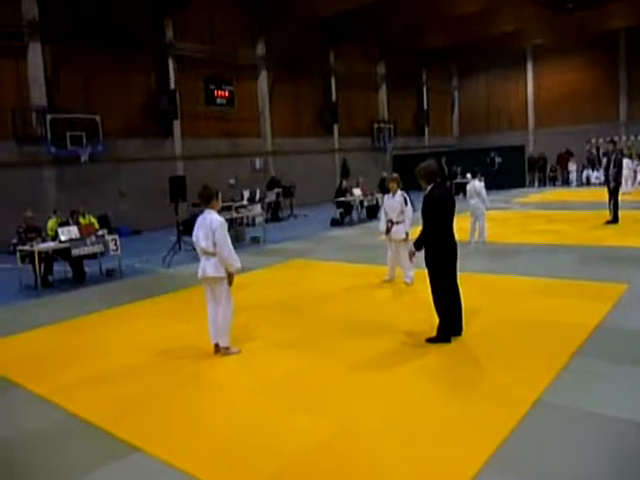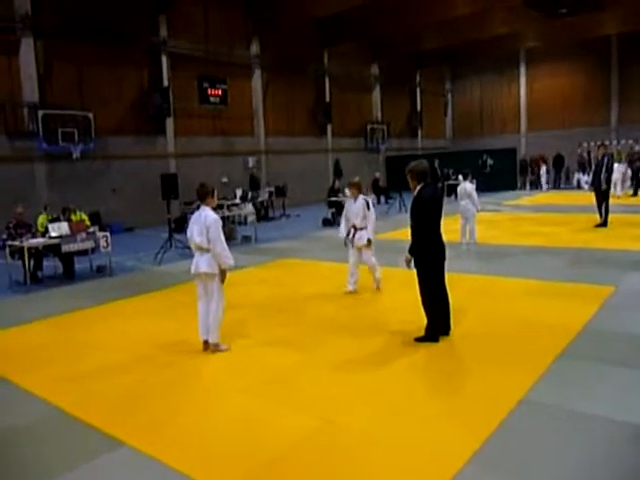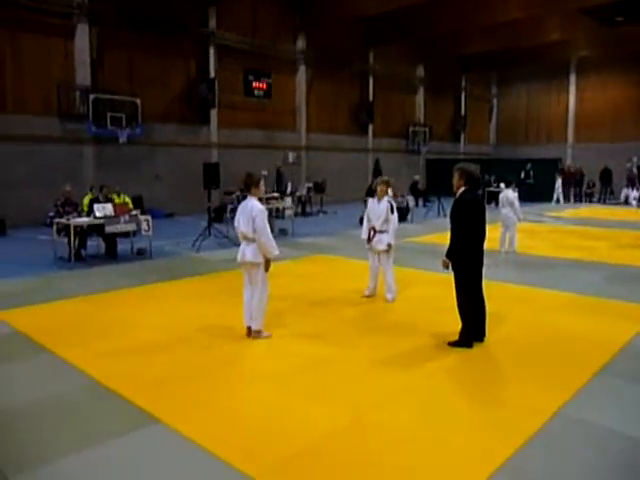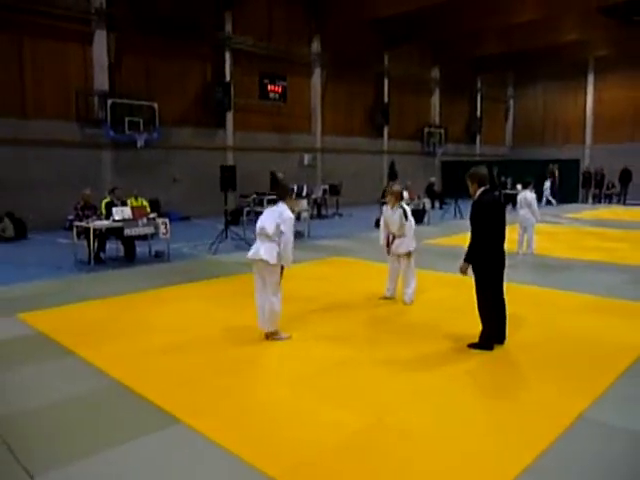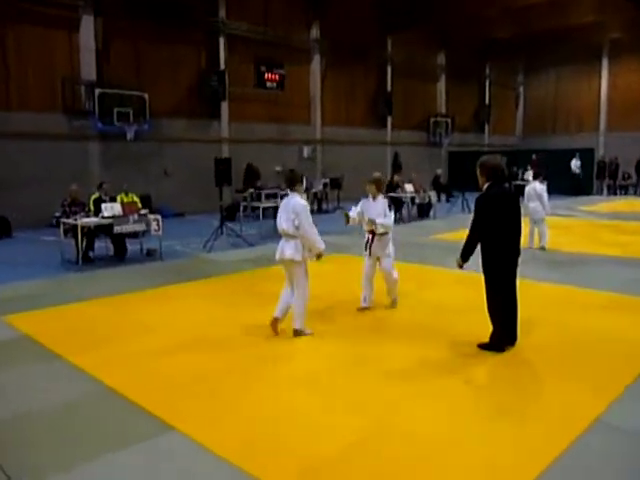
dt=1s
person 1, frame 1
left shoulder: (432, 197)
right shoulder: (446, 192)
left elbow: (429, 228)
left wrist: (416, 247)
left hip: (437, 251)
right hip: (449, 246)
left knee: (440, 292)
right knee: (451, 288)
left ankle: (445, 333)
right ankle: (455, 327)
person 1, frame 2
left shoulder: (422, 198)
right shoulder: (434, 191)
left elbow: (420, 230)
left wrist: (411, 253)
left hip: (426, 252)
right hip: (436, 248)
left knee: (429, 292)
right knee: (439, 288)
left ankle: (433, 332)
right ankle: (444, 327)
person 1, frame 3
left shoulder: (462, 201)
right shoulder: (477, 198)
left elbow: (458, 233)
left wrist: (449, 256)
left hip: (464, 256)
right hip: (476, 253)
left knee: (465, 296)
right knee: (475, 293)
left ankle: (467, 337)
right ankle: (478, 333)
person 1, frame 4
left shoulder: (480, 203)
right shoulder: (495, 199)
left elbow: (477, 236)
left wrist: (467, 260)
left hip: (485, 259)
right hip: (497, 256)
left knee: (485, 299)
right knee: (496, 295)
left ankle: (487, 339)
right ankle: (498, 335)
person 1, frame 5
left shoulder: (485, 199)
right shoulder: (510, 194)
left elbow: (476, 231)
right elbow: (516, 225)
left wrist: (463, 256)
right wrist: (514, 247)
left hip: (495, 256)
right hip: (511, 253)
left knee: (496, 298)
right knee: (509, 294)
left ankle: (499, 341)
right ankle: (510, 337)
person 2, frame 1
left shoulder: (200, 221)
right shoulder: (218, 221)
right elbow: (224, 248)
right wrist: (231, 269)
left hip: (205, 267)
right hip: (218, 267)
left knee: (212, 306)
right knee: (224, 306)
left ankle: (217, 343)
right ankle: (224, 346)
person 2, frame 2
left shoulder: (195, 217)
right shoulder: (212, 218)
left elbow: (191, 240)
right elbow: (218, 245)
right wrist: (224, 266)
left hip: (199, 262)
right hip: (211, 263)
left knee: (203, 302)
right knee: (216, 303)
left ankle: (206, 340)
right ankle: (214, 342)
person 2, frame 3
left shoulder: (242, 206)
right shoulder: (258, 208)
right elbow: (263, 235)
right wrist: (269, 255)
left hip: (245, 251)
right hip: (257, 253)
left knee: (249, 290)
right knee: (260, 291)
left ankle: (249, 327)
right ankle: (256, 329)
person 2, frame 4
left shoulder: (269, 211)
right shoulder: (288, 215)
right elbow: (286, 242)
right wrist: (284, 264)
left hip: (257, 251)
right hip: (270, 253)
left knee: (261, 292)
right knee: (273, 294)
left ankle: (267, 328)
right ankle: (273, 331)
person 2, frame 5
left shoulder: (285, 203)
right shoulder: (301, 204)
right elbow: (308, 230)
right wrist: (318, 248)
left hip: (285, 246)
right hip: (297, 249)
left knee: (290, 287)
right knee: (301, 289)
left ankle: (277, 317)
right ankle: (298, 327)
person 3, frame 1
left shoulder: (403, 196)
right shoulder: (386, 197)
left elbow: (408, 214)
right elbow: (384, 213)
left wrist: (406, 230)
right wrist: (384, 229)
left hip: (400, 228)
right hip: (390, 229)
left knee: (404, 254)
right knee: (391, 254)
left ankle: (408, 277)
right ankle: (390, 275)
person 3, frame 2
left shoulder: (365, 201)
right shoulder: (348, 202)
left elbow: (371, 219)
right elbow: (345, 218)
left wrist: (369, 236)
right wrist: (345, 235)
left hip: (364, 234)
right hip: (353, 235)
left knee: (368, 259)
right knee: (353, 261)
left ankle: (377, 278)
right ankle: (352, 286)
person 3, frame 3
left shoulder: (389, 203)
right shoulder: (371, 201)
left elbow: (393, 223)
right elbow: (367, 219)
left wrist: (390, 241)
right wrist: (366, 236)
left hip: (384, 238)
right hip: (373, 237)
left knee: (387, 266)
right knee: (373, 265)
left ankle: (390, 294)
right ankle: (371, 290)
person 3, frame 4
left shoulder: (404, 210)
right shoulder: (385, 208)
left elbow: (410, 229)
right elbow: (383, 226)
left wrist: (409, 248)
right wrist: (384, 242)
left hip: (404, 242)
right hip: (393, 242)
left knee: (407, 270)
right knee: (393, 269)
left ankle: (408, 296)
right ankle: (390, 293)
person 3, frame 5
left shoulder: (386, 202)
right shoulder: (364, 202)
left elbow: (389, 222)
right elbow: (356, 214)
left wrist: (376, 222)
right wrist: (349, 216)
left hip: (384, 241)
right hip: (370, 240)
left knee: (388, 270)
right knee: (368, 273)
left ankle: (393, 296)
right ankle: (366, 302)
